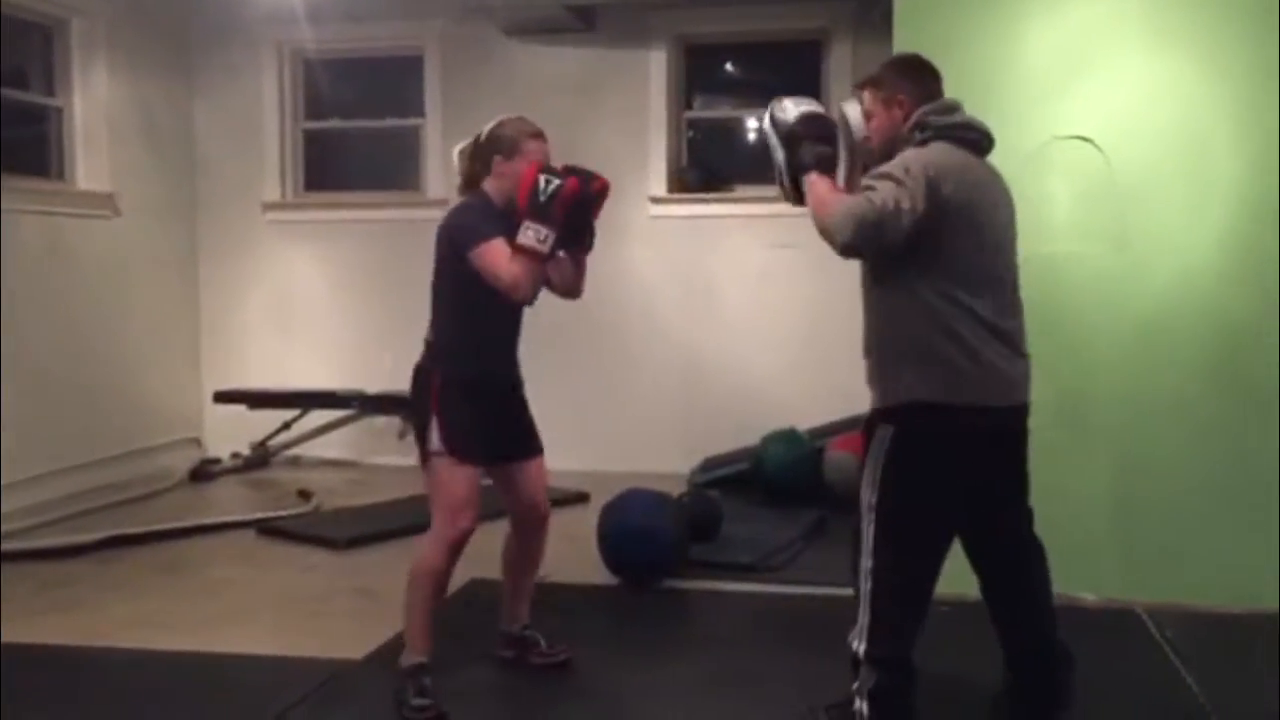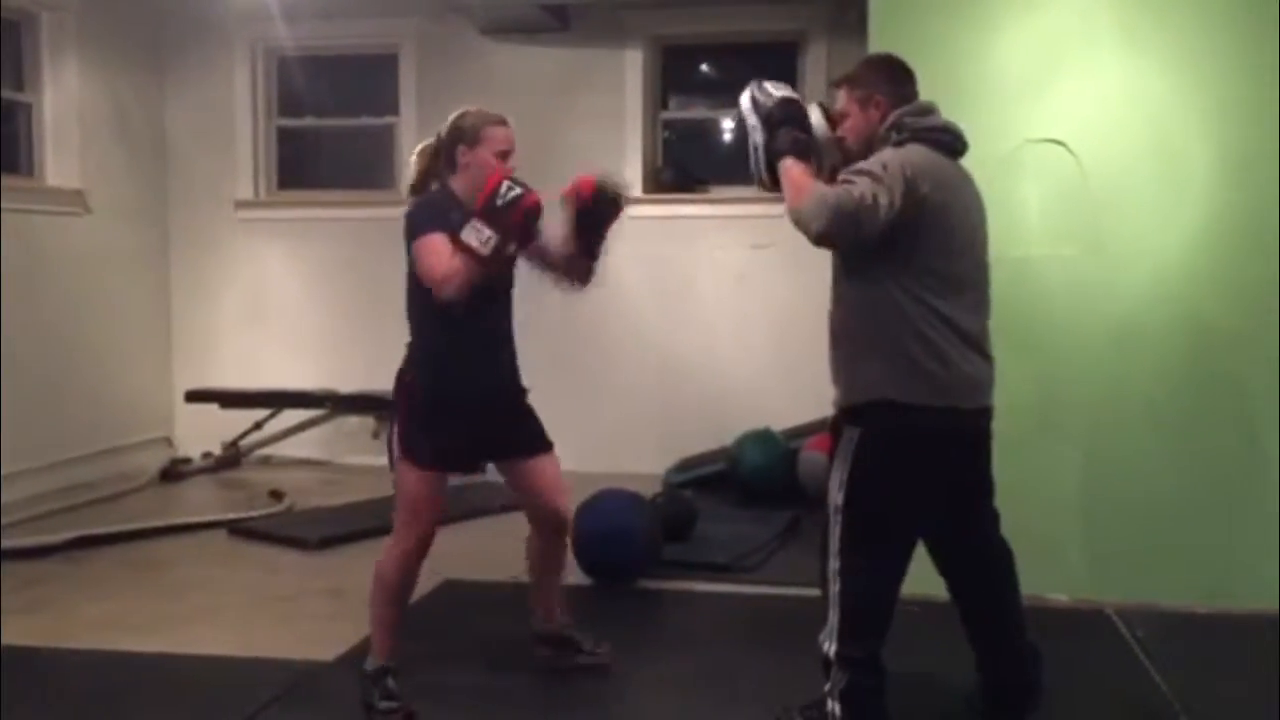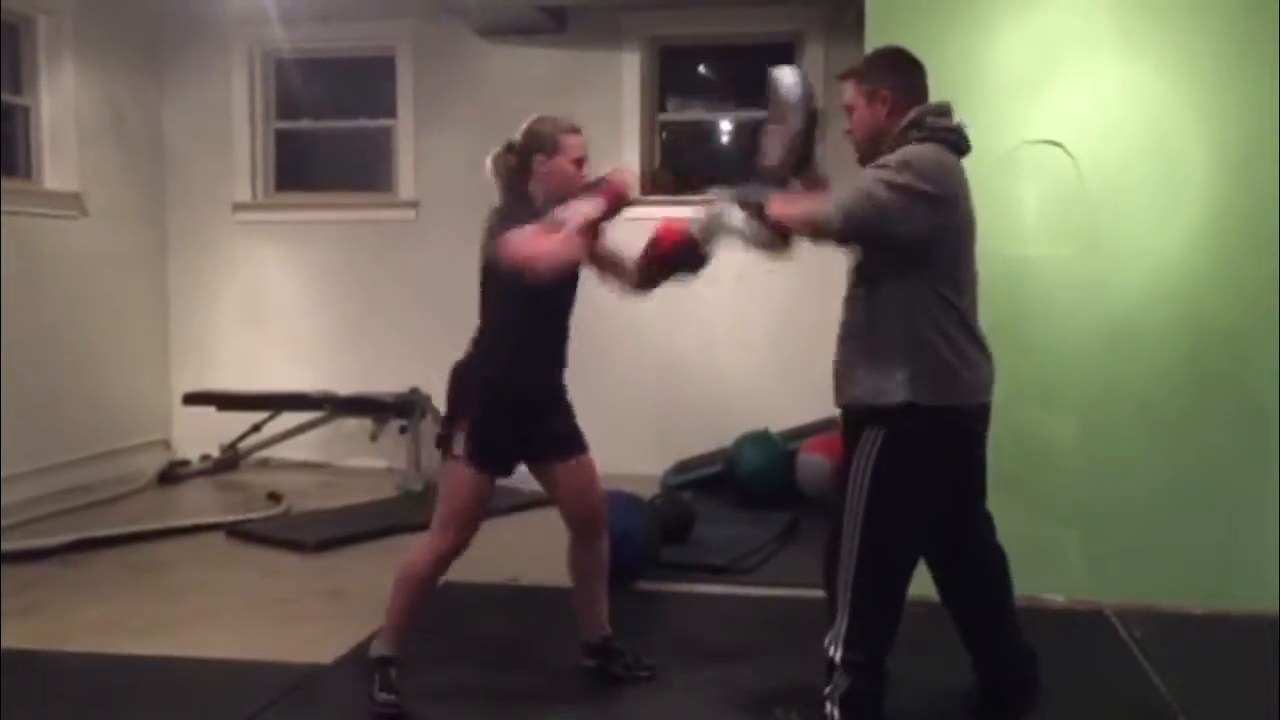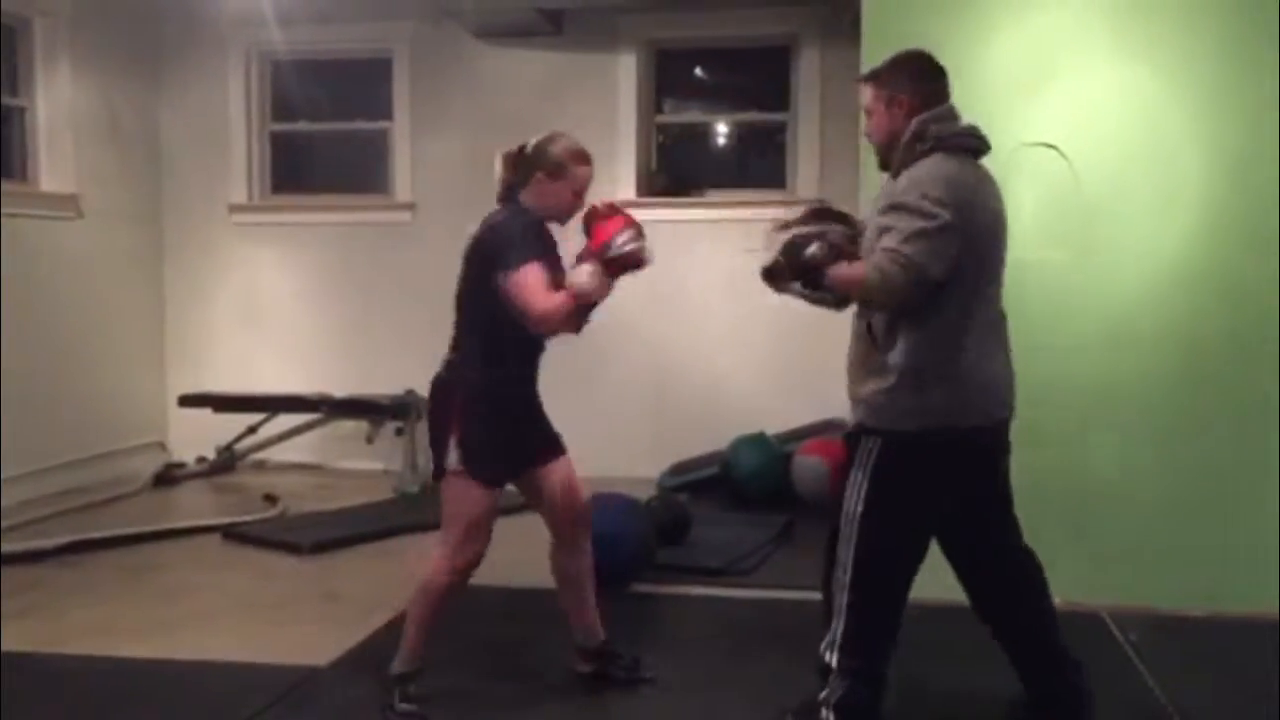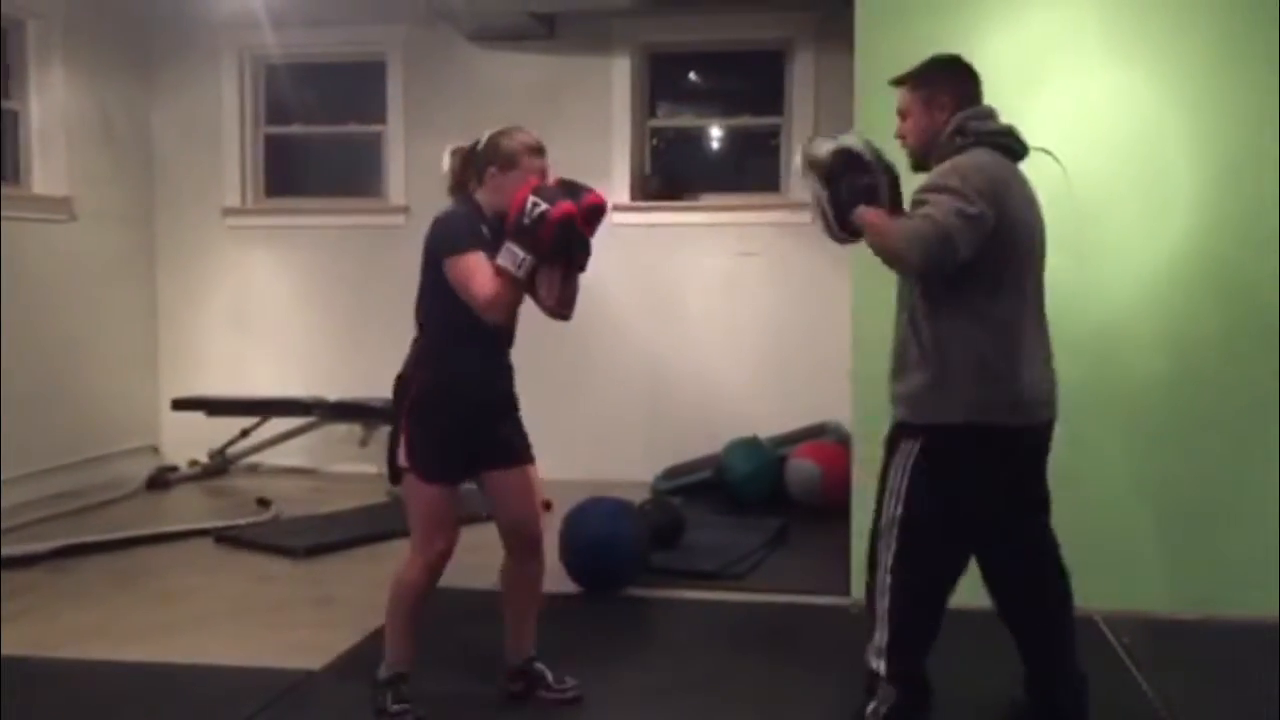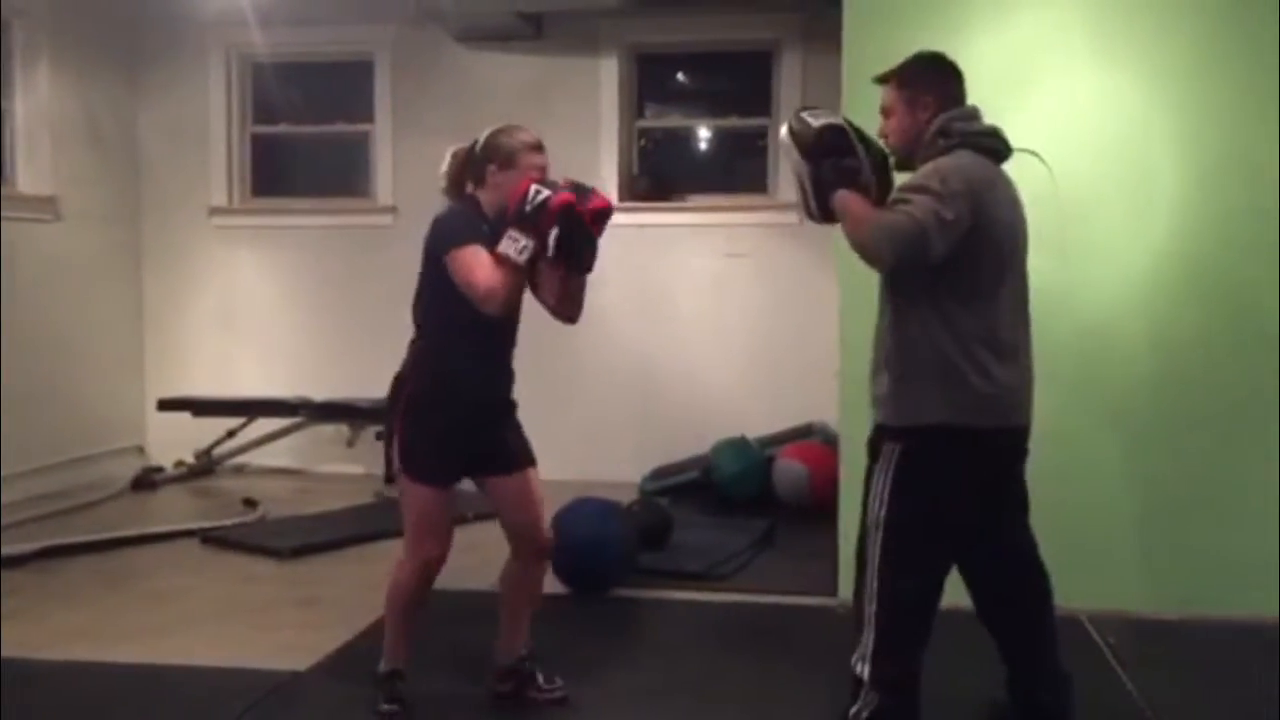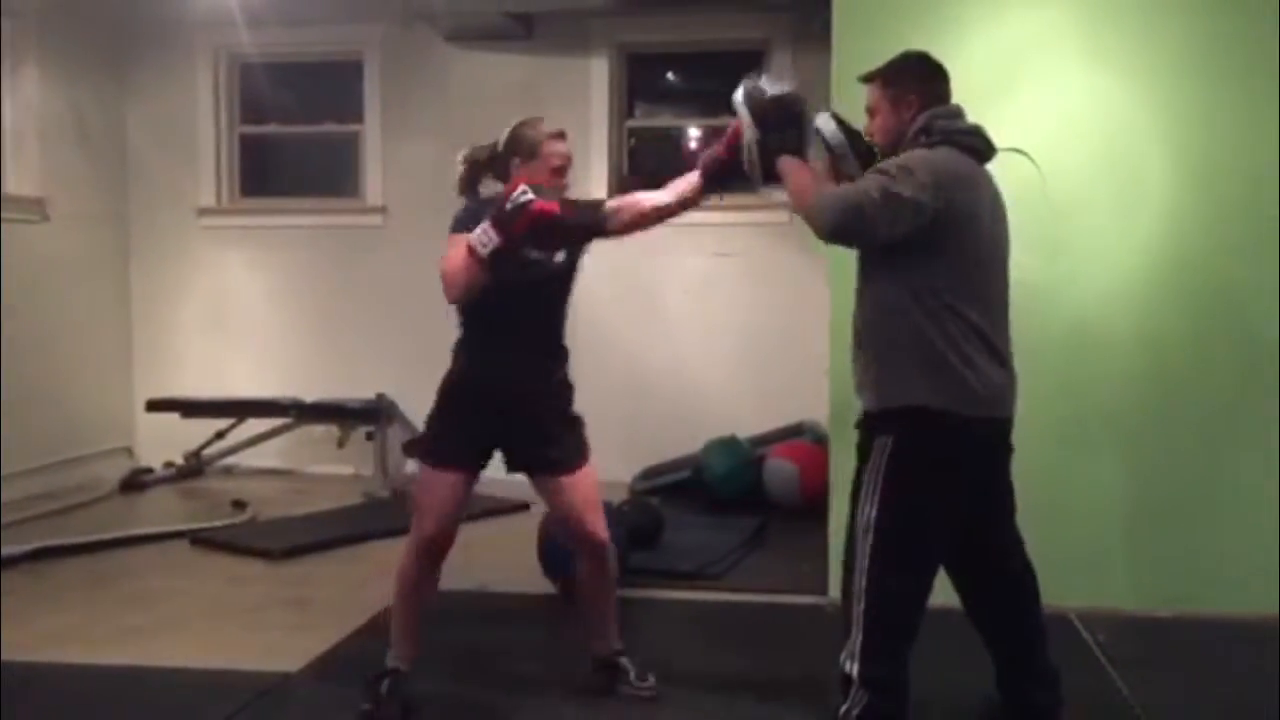
dt=0.3s
person 1, frame 1
left shoulder: (920, 166)
right shoulder: (979, 171)
left elbow: (851, 227)
left wrist: (812, 168)
right wrist: (842, 170)
left hip: (929, 404)
right hip: (998, 398)
left knee: (893, 557)
right knee: (1008, 547)
person 1, frame 2
left shoulder: (897, 166)
right shoulder: (949, 172)
left elbow: (824, 217)
right elbow: (866, 223)
left wrist: (788, 154)
right wrist: (814, 160)
left hip: (895, 404)
right hip: (961, 399)
left knee: (860, 556)
right knee: (975, 548)
person 1, frame 3
left shoulder: (913, 169)
right shoulder: (924, 167)
left elbow: (835, 218)
right elbow: (857, 218)
left wrist: (765, 204)
right wrist: (795, 178)
left hip: (908, 403)
right hip: (953, 398)
left knee: (866, 560)
right knee: (965, 546)
person 1, frame 4
left shoulder: (928, 183)
right shoulder: (967, 177)
left elbow: (891, 280)
left wrist: (825, 272)
right wrist: (850, 244)
left hip: (913, 417)
right hip: (977, 412)
left knee: (863, 568)
right knee: (1000, 560)
person 1, frame 5
left shoulder: (966, 174)
right shoulder: (1004, 176)
left elbow: (919, 249)
left wrist: (861, 209)
right wrist: (880, 209)
left hip: (954, 417)
right hip: (1017, 412)
left knee: (907, 575)
right knee: (1027, 564)
person 1, frame 6
left shoulder: (949, 176)
right shoulder: (984, 176)
left elbow: (891, 246)
right elbow: (917, 245)
left wrist: (838, 188)
right wrist: (870, 189)
left hip: (934, 420)
right hip: (993, 416)
left knee: (895, 580)
right knee: (1006, 567)
person 1, frame 7
left shoulder: (929, 171)
right shoulder: (956, 175)
left elbow: (838, 214)
right elbow: (876, 218)
left wrist: (782, 156)
left hip: (925, 413)
right hip: (976, 410)
left knee: (883, 579)
right knee: (993, 563)
person 2, frame 1
left shoulder: (519, 218)
right shoulder: (469, 218)
left elbow: (569, 286)
right elbow: (518, 283)
left wrist: (577, 226)
right wrist: (545, 221)
left hip: (500, 386)
right hip: (450, 387)
left knee: (532, 514)
right knee: (452, 526)
left ankle: (515, 634)
right ankle: (413, 667)
person 2, frame 2
left shoulder: (504, 215)
right shoulder: (429, 212)
left elbow: (575, 272)
right elbow: (447, 286)
left wrist: (588, 228)
right wrist: (491, 226)
left hip: (498, 390)
right hip: (433, 392)
left knee: (554, 513)
right knee: (413, 537)
left ankle: (553, 630)
right ankle: (379, 668)
person 2, frame 3
left shoulder: (558, 214)
right shoulder: (513, 215)
left elbow: (634, 274)
right elbow: (542, 265)
left wrist: (664, 259)
right wrist: (585, 211)
left hip: (541, 395)
right hip: (490, 393)
left knee: (591, 516)
right knee: (450, 535)
left ankle: (597, 644)
right ankle: (383, 657)
person 2, frame 4
left shoulder: (531, 233)
right shoulder: (507, 232)
left elbow: (567, 320)
right elbow: (544, 318)
left wrist: (587, 278)
right wrist: (598, 273)
left hip: (514, 401)
right hip: (470, 403)
left knee: (574, 518)
right knee: (463, 549)
left ankle: (593, 649)
right ankle: (402, 673)
person 2, frame 5
left shoulder: (514, 227)
right shoulder: (454, 226)
right elbow: (492, 305)
right wrist: (526, 244)
left hip: (492, 401)
right hip: (435, 403)
left knee: (527, 538)
right knee: (433, 549)
left ankle: (521, 666)
person 2, frame 6
left shoulder: (516, 225)
right shoulder: (454, 224)
left elbow: (566, 310)
right elbow: (492, 296)
left wrist: (574, 245)
right wrist: (527, 233)
left hip: (490, 405)
right hip: (432, 404)
left knee: (534, 541)
right knee: (427, 551)
left ankle: (512, 666)
person 2, frame 7
left shoulder: (573, 219)
right shoulder: (477, 214)
left elbow: (664, 202)
right elbow: (457, 287)
left wrist: (714, 160)
right wrist: (500, 223)
left hip: (544, 403)
right hip: (473, 398)
left knee: (591, 536)
right knee: (428, 538)
left ankle: (607, 658)
